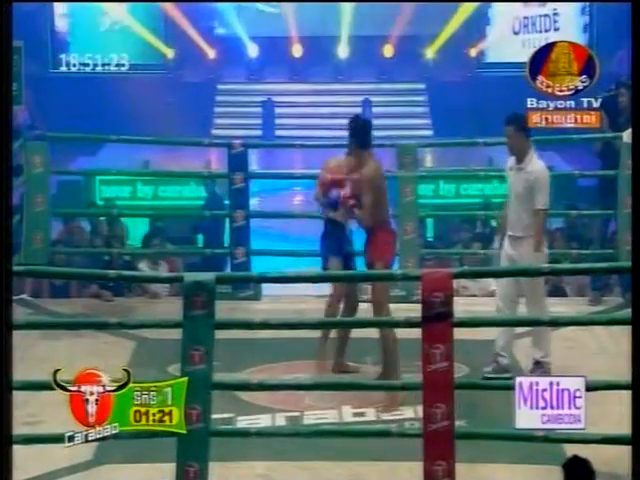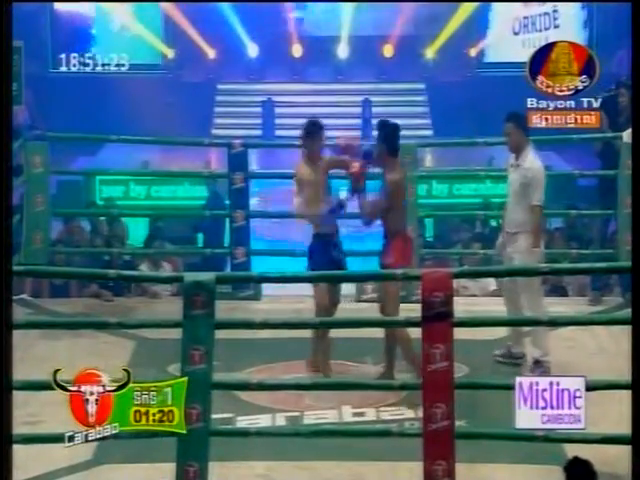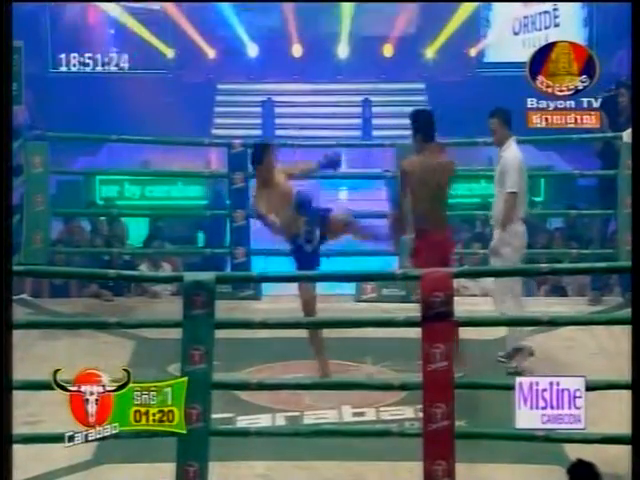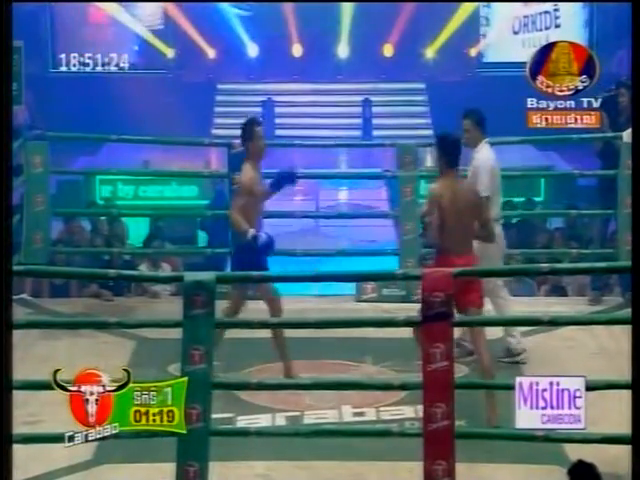
dt=0.4s
person 1, frame 1
left shoulder: (366, 174)
right shoulder: (370, 165)
left elbow: (367, 221)
left wrist: (351, 207)
left hip: (380, 238)
right hip: (378, 237)
left knee: (382, 313)
right knee: (379, 310)
left ankle: (394, 376)
right ankle: (387, 371)
person 1, frame 2
left shoulder: (392, 178)
right shoulder: (394, 170)
left elbow: (369, 216)
left wrist: (360, 192)
left hip: (397, 245)
right hip: (394, 242)
left knee: (391, 315)
right knee: (386, 311)
left ankle: (421, 373)
right ankle: (389, 370)
person 1, frame 3
left shoulder: (408, 166)
right shoulder: (446, 162)
left elbow: (402, 206)
left wrist: (397, 228)
left hip: (424, 238)
right hip: (443, 234)
left knee: (430, 302)
right knee: (446, 296)
right ankle: (455, 350)
person 1, frame 4
left shoulder: (435, 192)
right shoulder: (472, 192)
left elbow: (433, 237)
right elbow: (489, 235)
left wrist: (427, 221)
left hip: (445, 265)
right hip: (468, 265)
right knee: (478, 340)
right ankle: (492, 410)
person 2, frame 1
left shoulder: (538, 171)
right shoulder: (510, 164)
left elbow: (540, 214)
left wrist: (536, 251)
right wrist: (499, 236)
left hip: (529, 246)
right hip: (510, 243)
left knee: (536, 306)
right knee: (504, 302)
left ankle: (542, 361)
right ankle: (501, 360)
person 2, frame 2
left shoulder: (533, 167)
right shoulder: (512, 162)
left elbow: (536, 210)
left wrist: (534, 248)
right wrist: (502, 235)
left hip: (526, 242)
right hip: (511, 239)
left knee: (532, 303)
right knee: (511, 297)
left ankle: (541, 360)
right ankle: (515, 349)
person 2, frame 3
left shoulder: (511, 156)
right shoulder: (506, 154)
left elbow: (511, 198)
left wrist: (501, 234)
right wrist: (498, 232)
left hip: (509, 231)
right hip: (506, 229)
left knee: (501, 290)
right knee: (511, 290)
left ankle: (519, 344)
right ankle: (515, 345)
person 2, frame 4
left shoulder: (482, 160)
right shoulder: (485, 155)
left elbow: (483, 201)
left wrist: (474, 239)
right hip: (491, 232)
right knee: (497, 290)
left ankle: (466, 343)
right ankle: (514, 345)
person 3, frame 1
right shoulder: (334, 166)
right elbow: (319, 195)
left hip: (345, 233)
right hip: (333, 231)
left knee: (352, 301)
right knee: (338, 291)
left ankle: (339, 359)
right ankle: (322, 351)
person 3, frame 2
left shoulder: (324, 163)
right shoulder: (302, 172)
left elbow: (350, 164)
right elbow: (300, 210)
right wrist: (326, 211)
left hip: (333, 237)
right hip: (321, 241)
left knee: (333, 302)
right knee: (323, 305)
left ankle: (317, 359)
right ankle: (320, 360)
person 3, frame 3
left shoulder: (280, 172)
right shoulder: (259, 200)
left elbow: (302, 170)
right elbow: (279, 228)
left wrist: (322, 164)
right wrist: (293, 209)
left hip: (315, 223)
right hip: (300, 243)
left knee: (346, 221)
right knee: (308, 304)
right ankle: (323, 366)
person 3, frame 4
left shoulder: (255, 171)
right shoulder: (247, 177)
right elbow: (233, 215)
left wrist: (275, 186)
right wrist: (252, 236)
left hip: (250, 245)
right hip: (246, 247)
left knee: (236, 304)
right knee: (275, 303)
right ankle: (287, 367)
person 4, frame 1
left shoulder: (628, 124)
right shoulder: (609, 120)
left elbow: (624, 149)
right elbow: (599, 151)
left wrist: (609, 132)
right wrist: (602, 130)
right hip: (608, 180)
right knee: (601, 232)
left ankle: (627, 288)
right ankle: (597, 287)
person 4, frame 2
left shoulder: (629, 124)
right shoulder: (609, 120)
left elbow: (624, 149)
right elbow: (598, 152)
left wrist: (609, 131)
right wrist: (601, 130)
right hip: (608, 180)
right knee: (600, 233)
left ankle: (627, 288)
right ankle: (597, 288)
person 4, frame 3
left shoulder: (629, 123)
right shoulder: (610, 120)
right elbow: (598, 152)
left wrist: (608, 131)
right wrist: (600, 130)
right hip: (608, 181)
right knee: (600, 233)
left ankle: (627, 288)
right ankle: (597, 288)
person 4, frame 4
left shoulder: (629, 123)
right shoulder: (610, 120)
right elbow: (598, 151)
left wrist: (608, 131)
right wrist: (600, 130)
right hip: (608, 180)
right knee: (600, 234)
left ankle: (627, 288)
right ankle: (597, 288)
